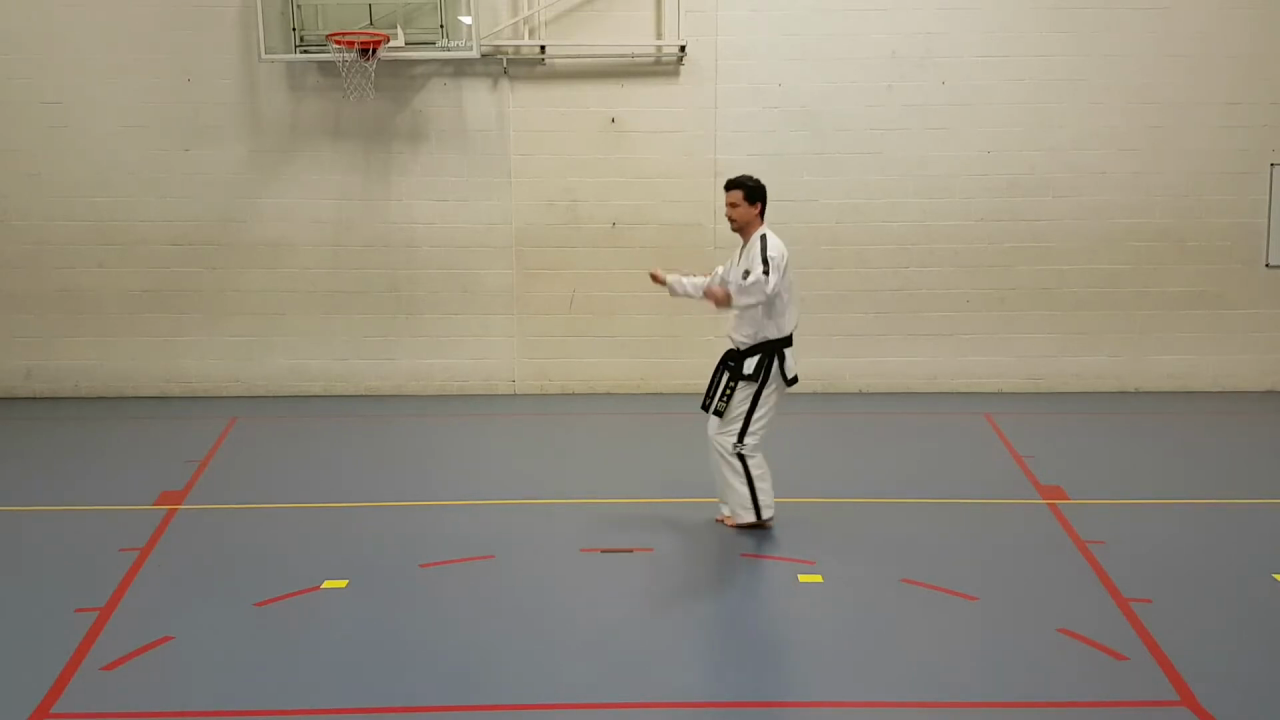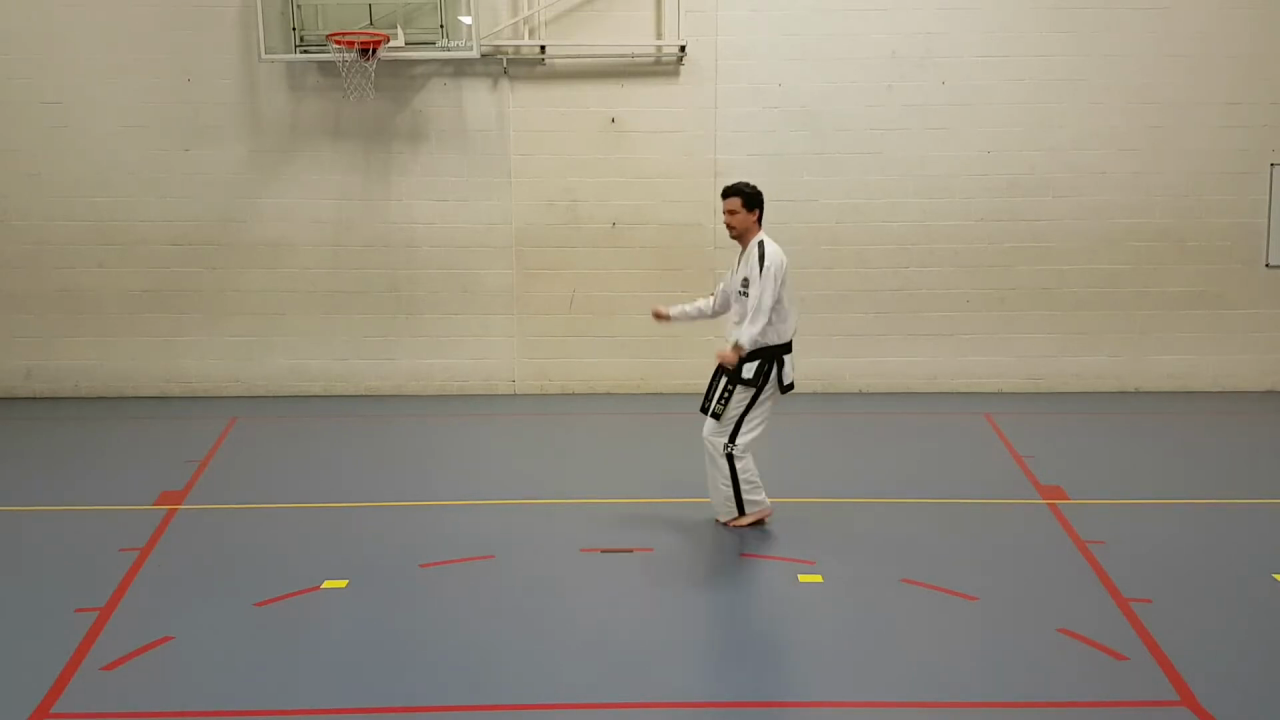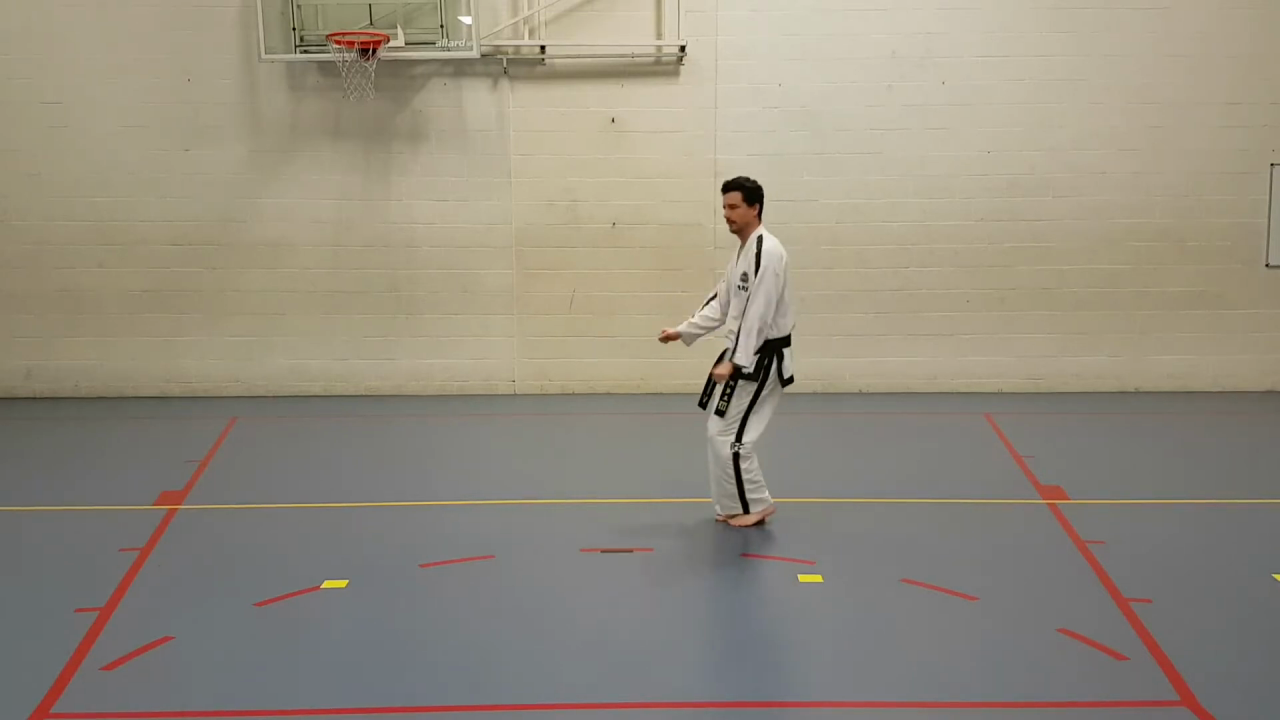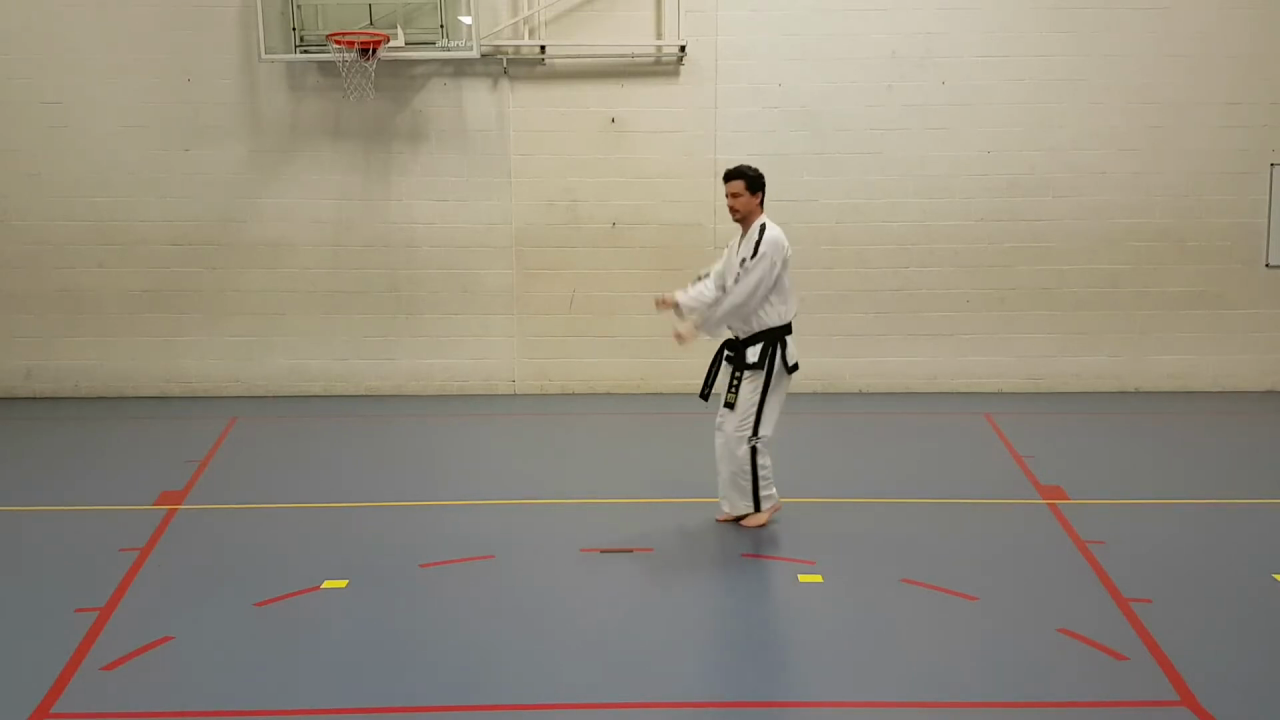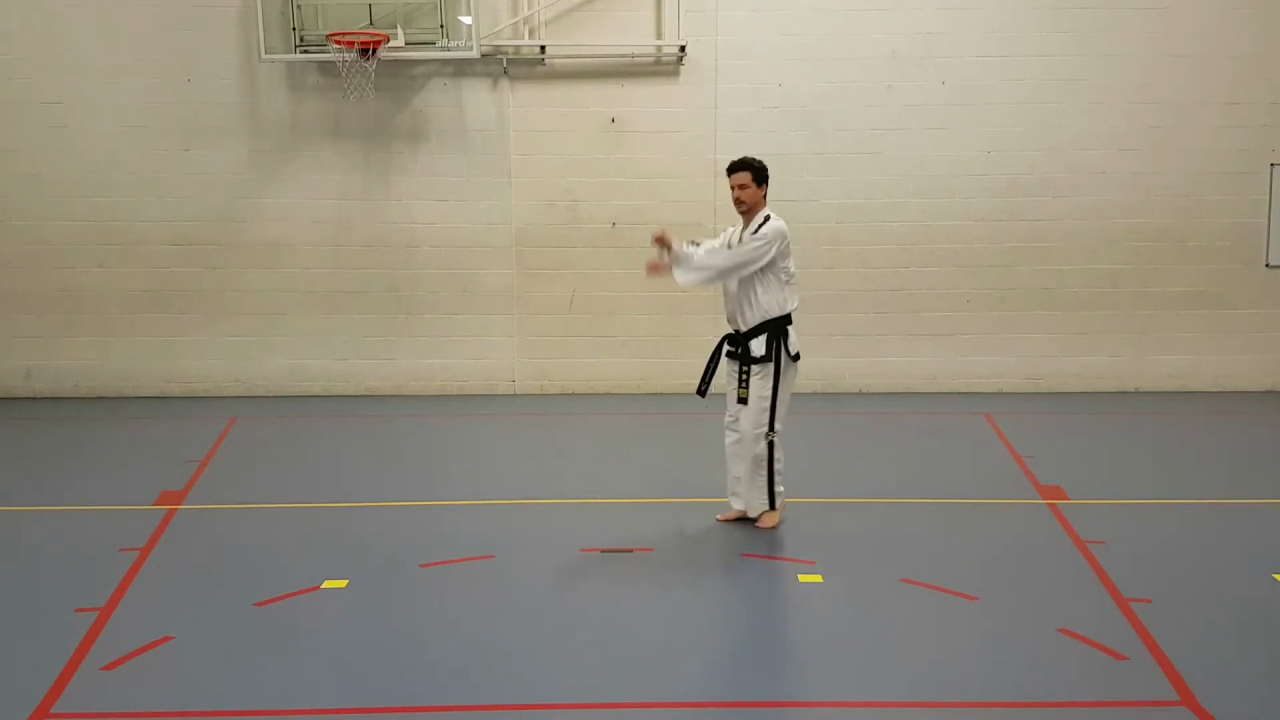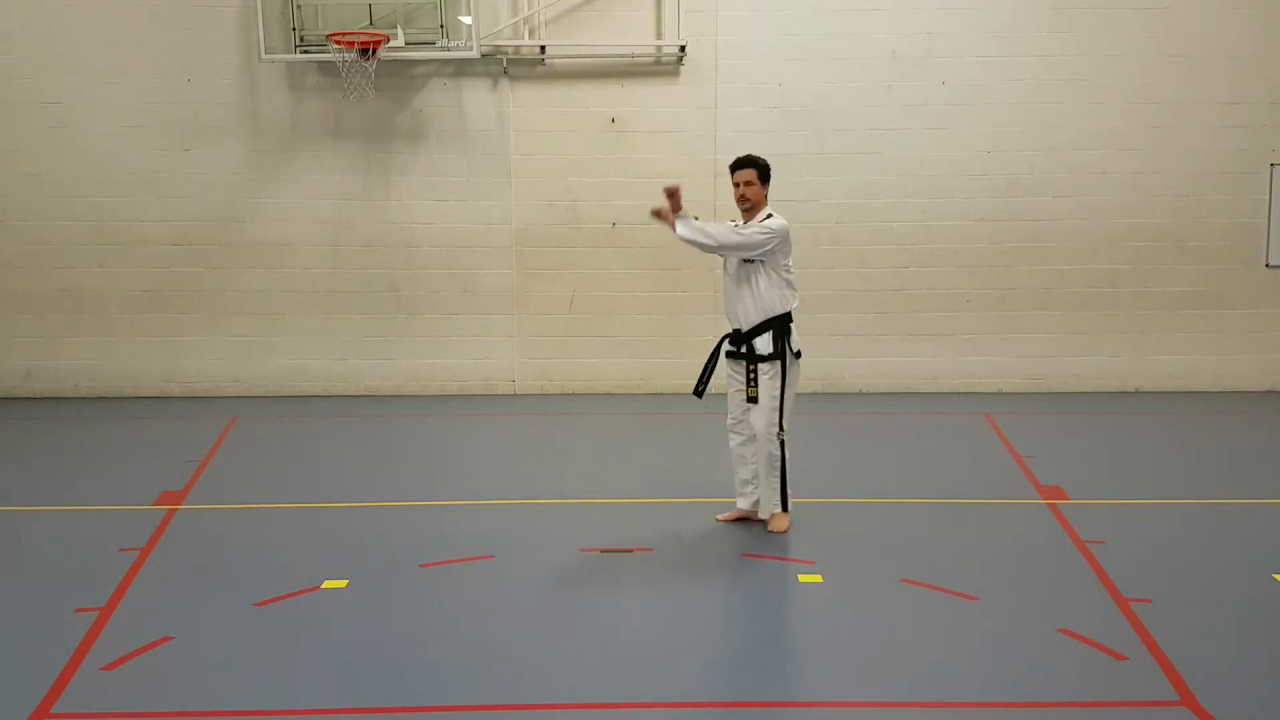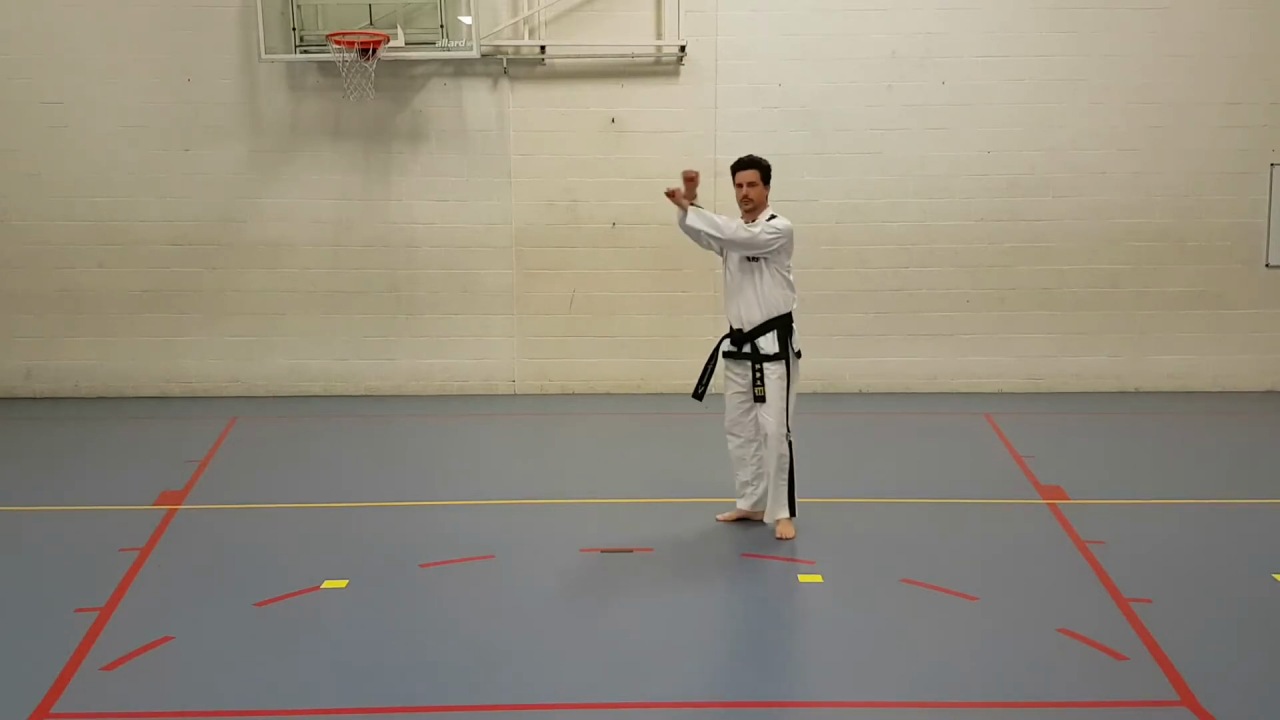
dt=0.1s
person 1, frame 1
left shoulder: (769, 248)
right shoulder: (745, 251)
left elbow: (765, 286)
right elbow: (715, 283)
left wrist: (729, 296)
right wrist: (670, 282)
left hip: (765, 362)
right hip: (750, 359)
left knee: (729, 436)
right knee: (725, 433)
left ankle: (757, 511)
right ankle: (741, 507)
person 1, frame 2
left shoulder: (767, 256)
right shoulder: (744, 257)
left elbow: (760, 310)
right elbow: (718, 302)
left wrist: (738, 346)
right wrist: (674, 313)
left hip: (763, 365)
right hip: (750, 362)
left knee: (721, 438)
right knee: (719, 435)
left ankle: (753, 505)
right ankle: (740, 507)
person 1, frame 3
left shoulder: (767, 251)
right shoulder: (744, 252)
left elbow: (759, 313)
right elbow: (720, 303)
left wrist: (733, 362)
right wrist: (684, 330)
left hip: (764, 360)
right hip: (749, 360)
left knee: (728, 437)
right knee: (722, 434)
left ankle: (756, 504)
right ankle: (741, 505)
person 1, frame 4
left shoulder: (769, 240)
right shoulder: (738, 244)
left elbow: (743, 294)
right elbow: (715, 283)
left wrist: (698, 325)
right wrist: (681, 302)
left hip: (767, 351)
right hip: (746, 350)
left knee: (744, 432)
right knee: (729, 428)
left ankle: (761, 504)
right ankle: (744, 503)
person 1, frame 5
left shoulder: (773, 231)
right shoulder: (736, 233)
left elbow: (730, 262)
right elbow: (706, 254)
left wrist: (674, 266)
right wrist: (673, 248)
left hip: (770, 344)
right hip: (746, 344)
left knee: (758, 427)
right knee: (736, 425)
left ankle: (770, 503)
right ankle: (748, 503)
person 1, frame 6
left shoulder: (775, 229)
right shoulder: (732, 230)
left elbow: (726, 239)
right elbow: (701, 237)
left wrist: (677, 219)
right wrist: (676, 211)
left hip: (772, 344)
right hip: (741, 344)
left knee: (766, 428)
right knee: (740, 427)
left ankle: (777, 508)
right ankle: (751, 503)
person 1, frame 7
left shoulder: (779, 229)
right shoulder: (735, 229)
left elbow: (736, 235)
right elbow: (705, 233)
left wrist: (688, 208)
right wrist: (688, 201)
left hip: (773, 344)
right hip: (740, 344)
left knee: (773, 428)
right knee: (739, 428)
left ankle: (782, 513)
right ankle: (751, 504)
